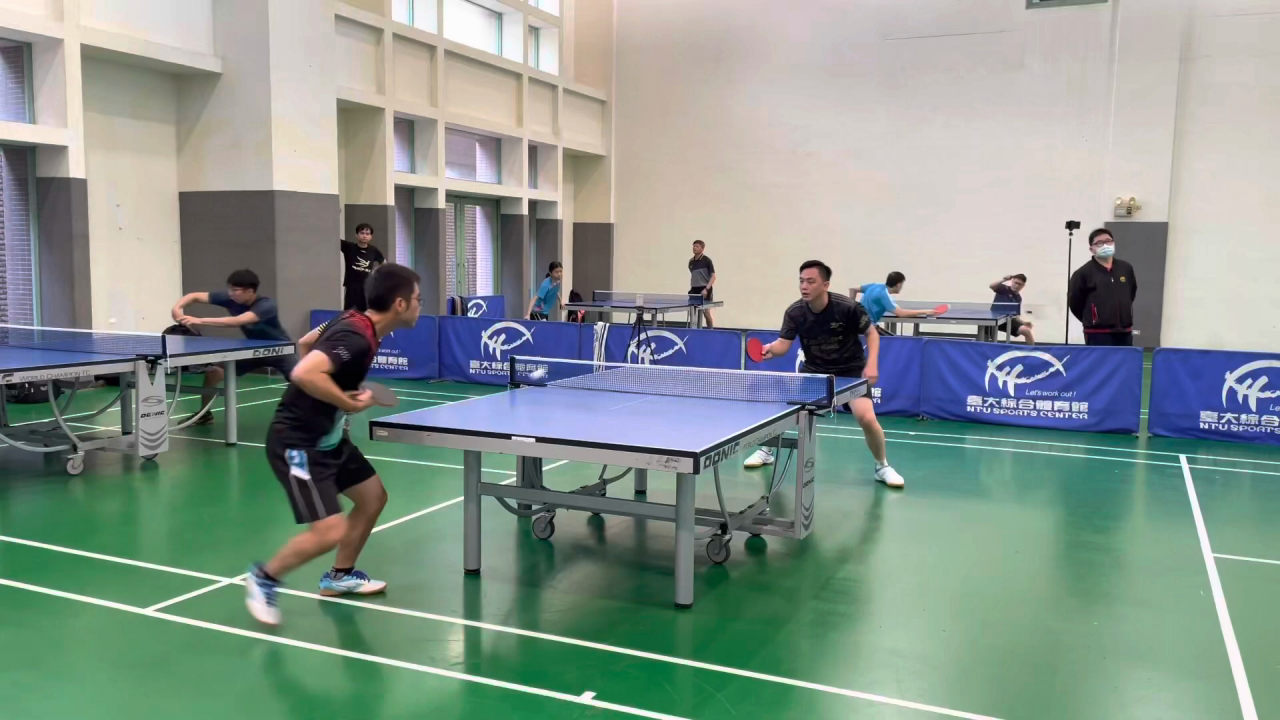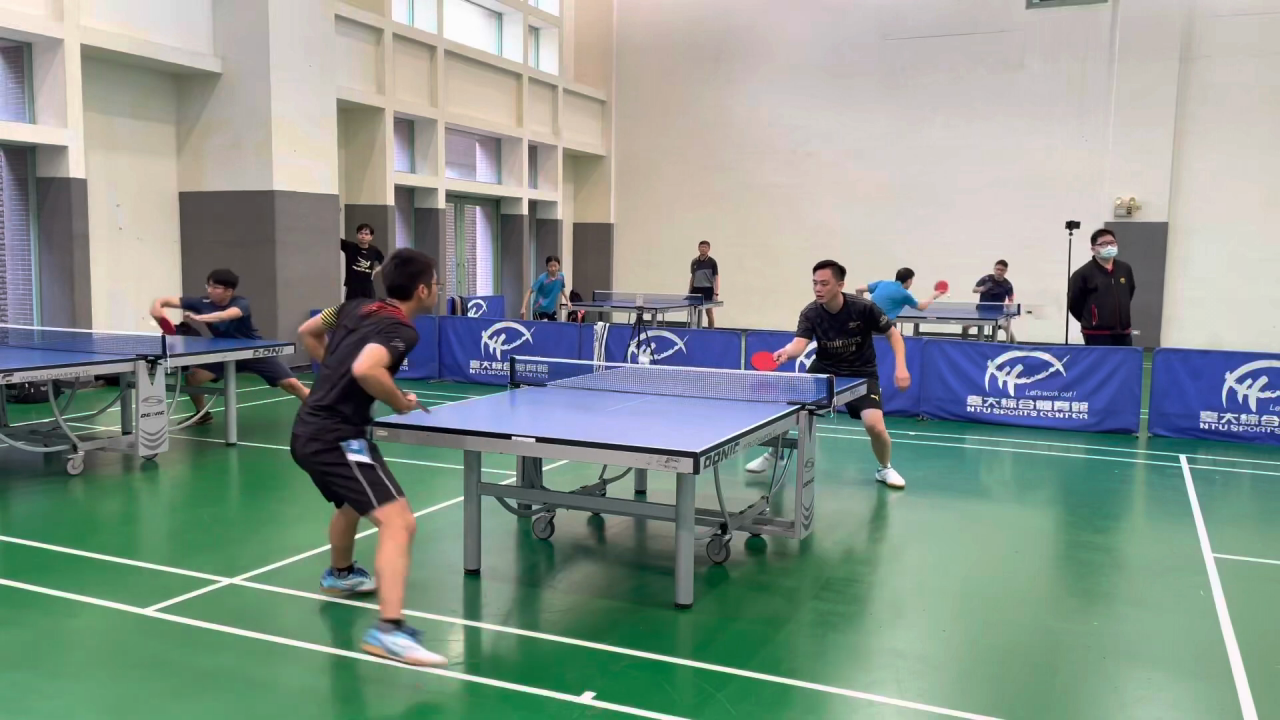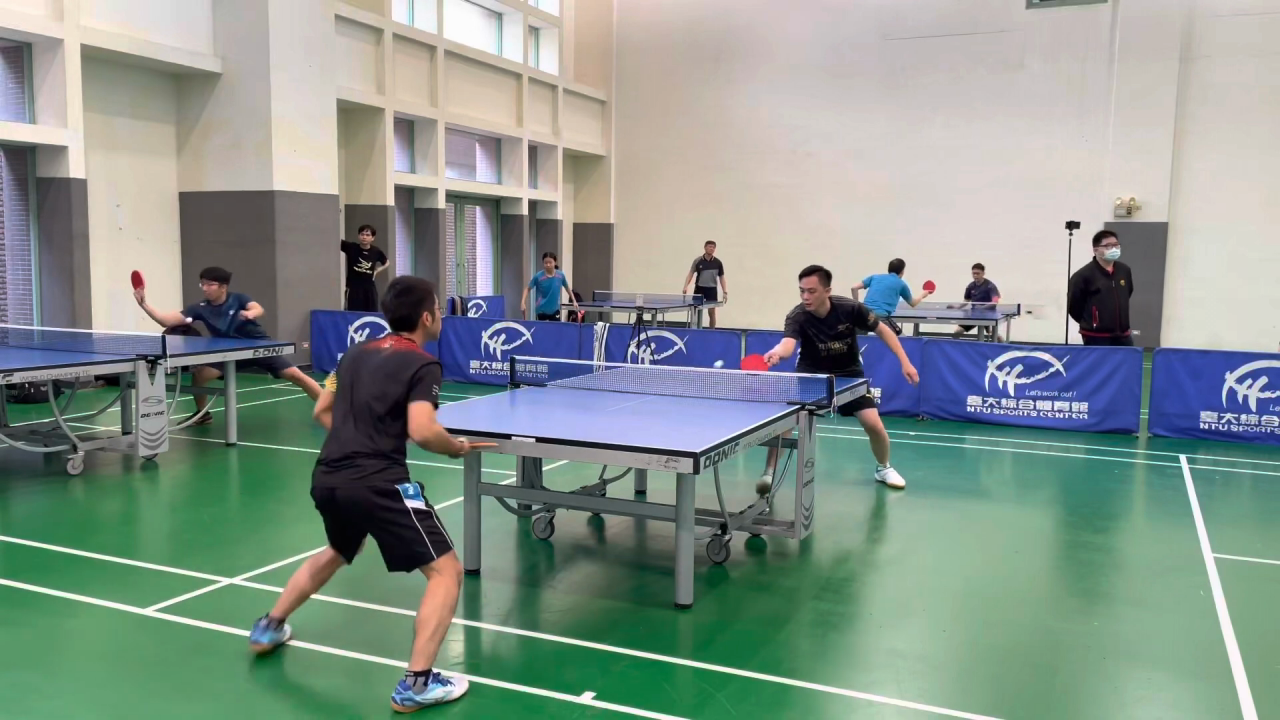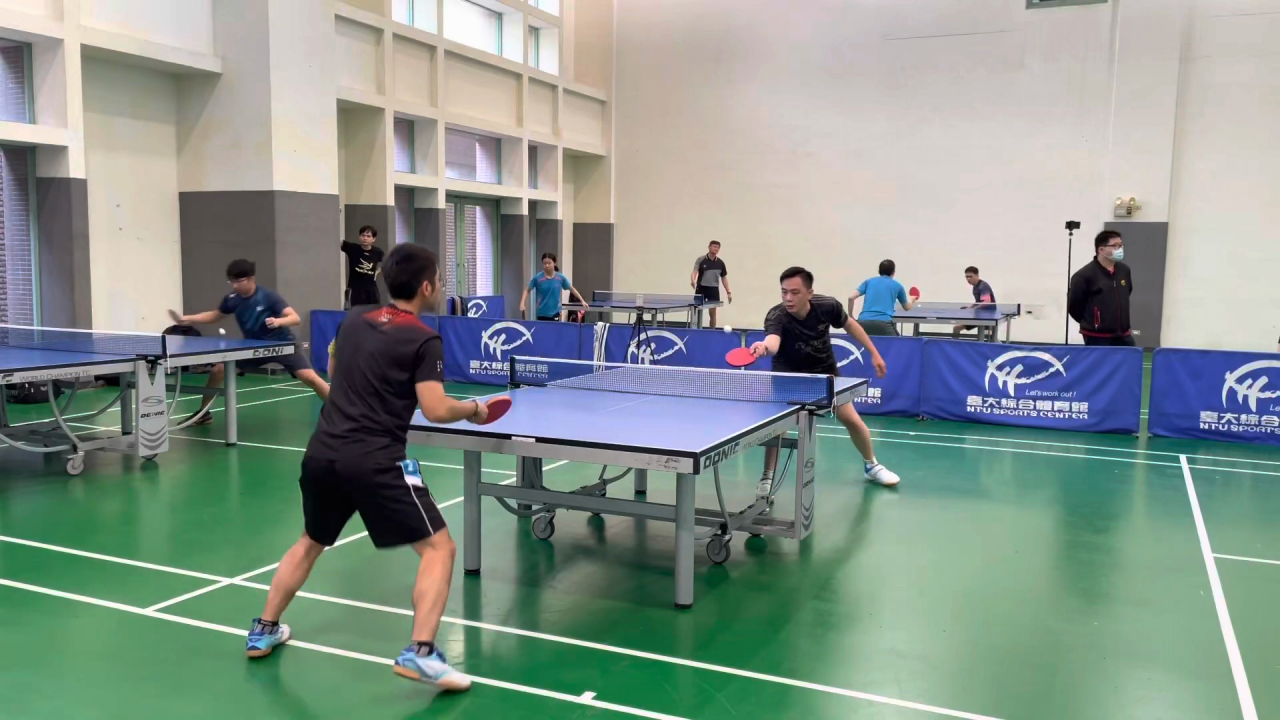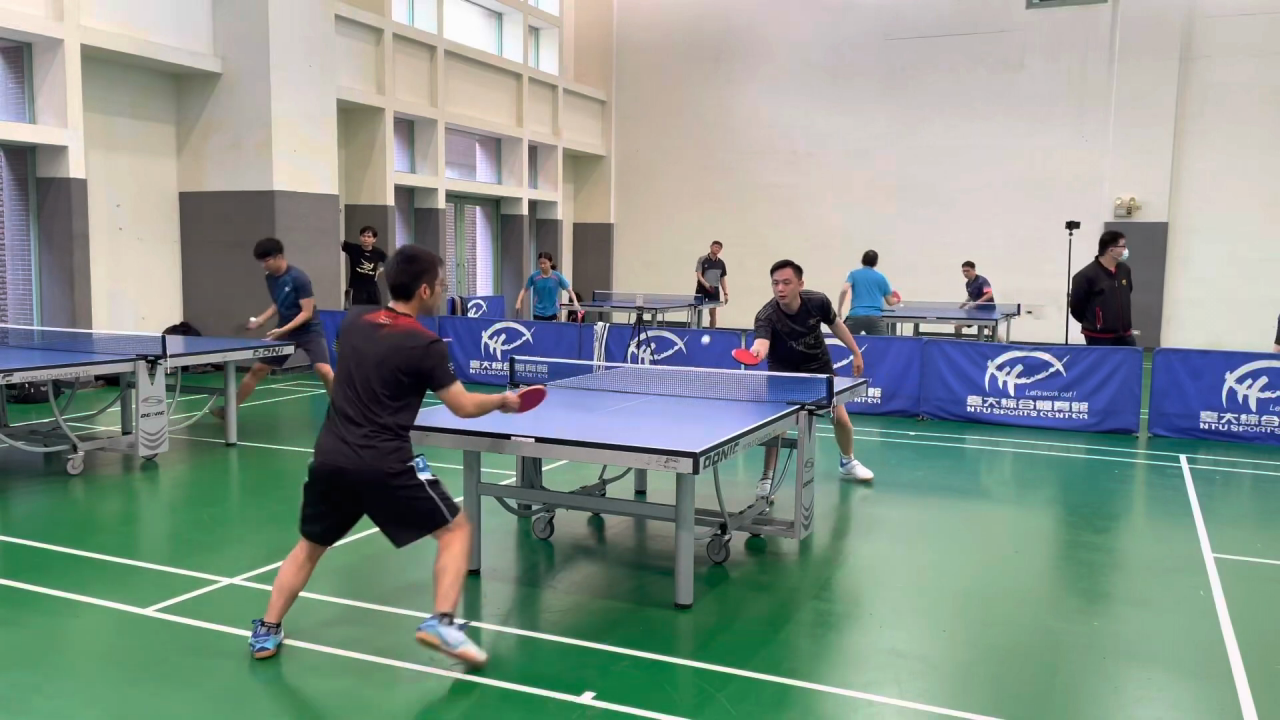
dt=0.2s
person 1, frame 1
left shoulder: (351, 324)
right shoulder: (356, 338)
left elbow: (307, 344)
right elbow: (305, 374)
right wrist: (347, 402)
left hip: (326, 438)
right hip: (296, 441)
left knee: (375, 497)
right knee: (331, 532)
left ankle: (340, 577)
right ankle: (265, 576)
person 1, frame 2
left shoulder: (355, 309)
right shoulder: (398, 327)
left elbow: (308, 332)
right elbow: (365, 369)
right wrist: (397, 399)
left hip: (308, 431)
right hip: (334, 438)
left knee: (353, 499)
right knee: (397, 523)
left ankle: (340, 572)
right ankle: (389, 630)
person 1, frame 3
left shoulder: (356, 353)
right shoulder: (423, 365)
left elbow: (323, 411)
right elbow: (422, 432)
right wrist: (456, 447)
left hip: (326, 480)
right hip: (378, 485)
left knee: (339, 551)
right knee: (446, 572)
left ankle: (269, 627)
right ankle: (415, 682)
person 1, frame 4
left shoulder: (352, 322)
right shoulder: (423, 340)
right elbow: (436, 410)
right wrist: (474, 410)
left hip: (321, 454)
right hip: (376, 462)
left knee: (311, 542)
right knee: (439, 549)
left ankle: (264, 630)
right ankle: (419, 652)
person 1, frame 5
left shoulder: (355, 321)
right shoulder: (424, 344)
right elbow: (462, 407)
right wrist: (503, 401)
left hip: (330, 458)
right hip: (385, 464)
left knee: (310, 546)
right knee: (457, 529)
left ankle: (266, 633)
right ankle: (442, 621)
person 2, frame 1
left shoulder: (847, 308)
right shoulder: (795, 312)
left elbow: (872, 334)
right elbow: (783, 342)
left wrist: (871, 364)
right wrist: (770, 349)
left hip: (850, 370)
right hip: (814, 370)
left knee: (865, 417)
left ankle: (882, 467)
right ankle: (768, 451)
person 2, frame 2
left shoulder: (863, 307)
right shoulder: (810, 313)
left elbow: (893, 334)
right elbow: (799, 344)
left wrist: (900, 366)
right wrist: (785, 352)
left hip: (861, 374)
right hip: (823, 371)
left knee: (875, 426)
left ankle: (885, 468)
right ankle: (772, 457)
person 2, frame 3
left shoulder: (850, 308)
right shoulder: (797, 316)
left elbow: (881, 329)
right elbow: (787, 344)
left wrist: (905, 362)
right wrist: (776, 353)
left hip: (847, 373)
right hip: (811, 373)
left knee: (873, 425)
left ankle: (884, 469)
right ankle: (769, 473)
person 2, frame 4
left shoulder: (828, 306)
right shoulder: (776, 317)
left elbow: (850, 324)
right elbow: (772, 342)
left wrist: (874, 353)
right wrist: (764, 346)
left hip: (824, 369)
right hip: (788, 371)
left knee: (852, 419)
left ankle: (872, 466)
right ankle: (768, 478)
person 2, frame 5
left shoulder: (818, 301)
right shoulder: (766, 315)
left elbow: (835, 324)
right elbow: (761, 347)
left wrist: (856, 352)
right wrist: (755, 354)
left hip: (820, 368)
right hip: (785, 372)
left knee: (842, 421)
left ankle: (848, 461)
right ankle: (768, 478)
person 3, frame 1
left shoulder: (267, 305)
right shoulder: (229, 299)
left elbow: (237, 321)
right elbow: (196, 296)
left wrist: (200, 321)
right wrist: (177, 308)
right knee: (213, 374)
right ankle: (205, 414)
person 3, frame 2
left shoulder: (240, 303)
right shoulder: (202, 303)
left elbow: (225, 315)
right elbow: (165, 301)
left wrist: (199, 318)
right wrist: (156, 308)
left knee: (291, 384)
right knee: (192, 375)
right ankle: (202, 414)
person 3, frame 3
left shoulder: (238, 299)
right shoulder: (201, 309)
left elbow: (259, 309)
right elbow: (168, 322)
left wrist: (251, 314)
right wrist: (144, 305)
left knee: (296, 375)
right knee: (200, 374)
right ankle: (202, 413)
person 3, frame 4
left shoulder: (268, 296)
right shoulder: (231, 299)
left elbow: (295, 319)
right elbow: (215, 316)
left wrist: (278, 321)
right wrist: (186, 319)
left hip: (281, 343)
left knee: (309, 377)
right knee: (217, 371)
right ankle: (203, 413)
person 3, frame 5
left shoulder: (299, 278)
right shoulder: (270, 278)
left elbow: (307, 312)
left wrist: (283, 330)
right wrist: (260, 319)
left hip: (308, 330)
right hip: (282, 332)
left knee: (324, 370)
right knee: (258, 369)
